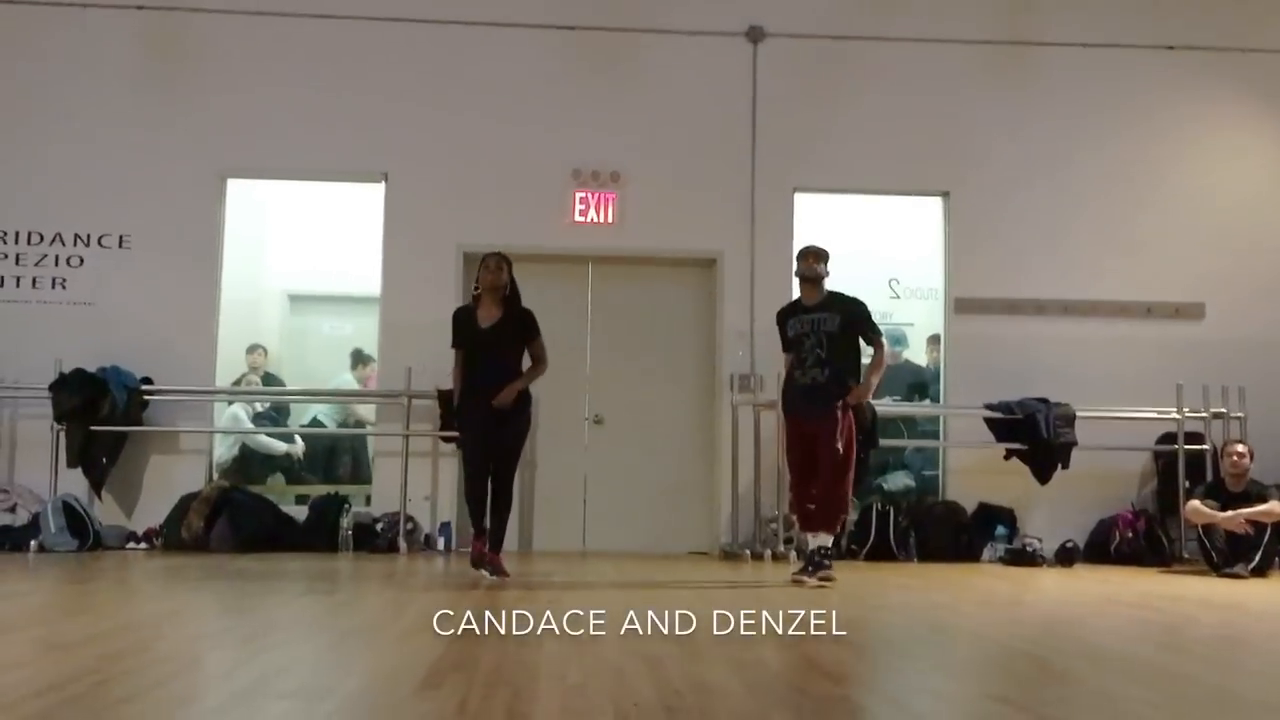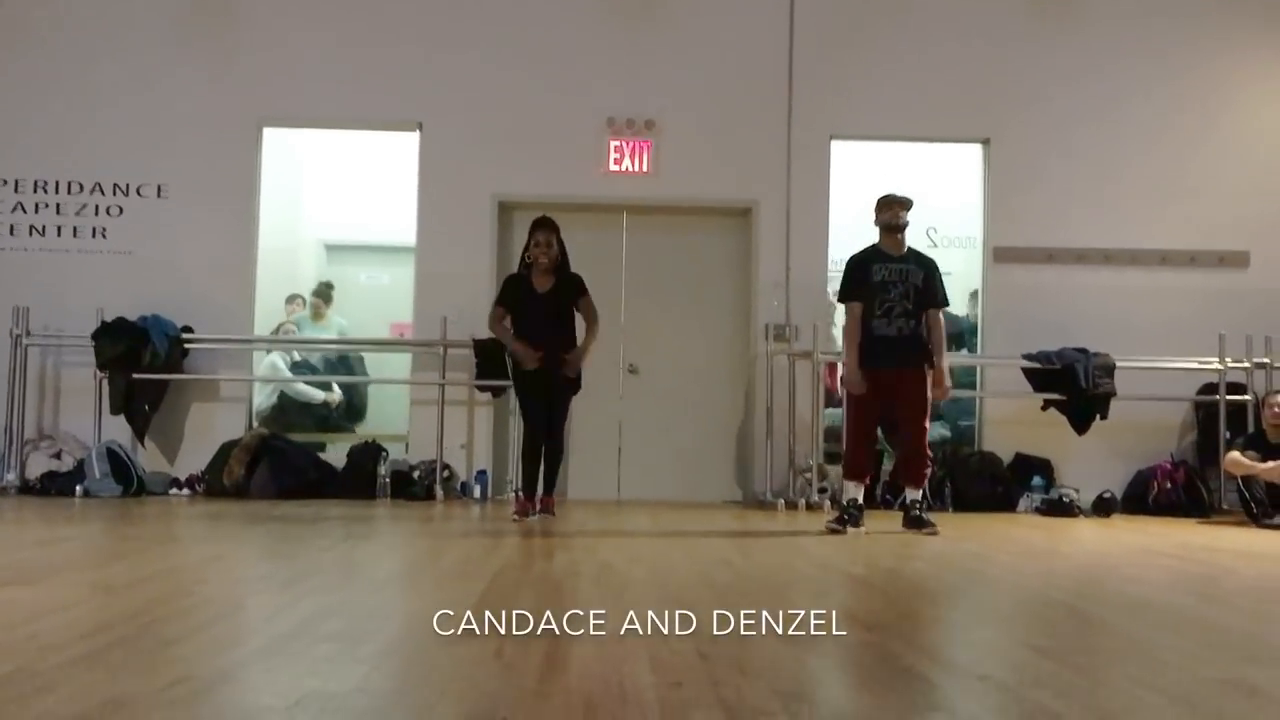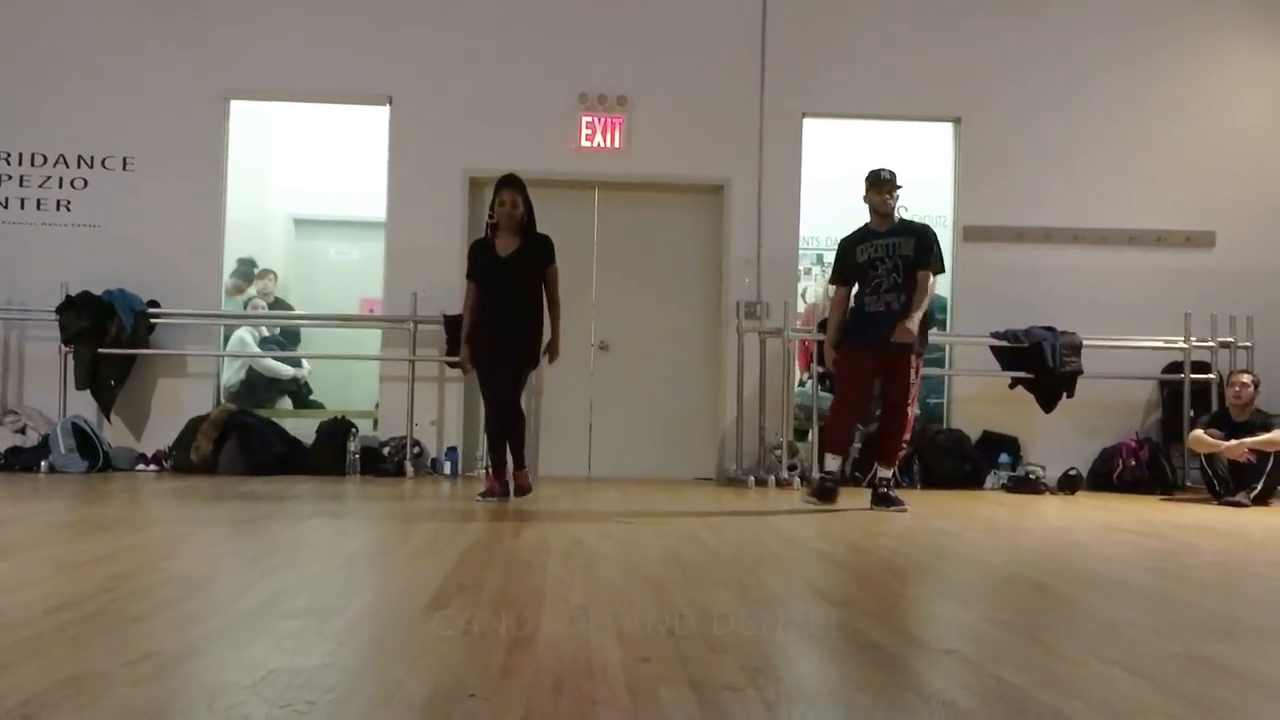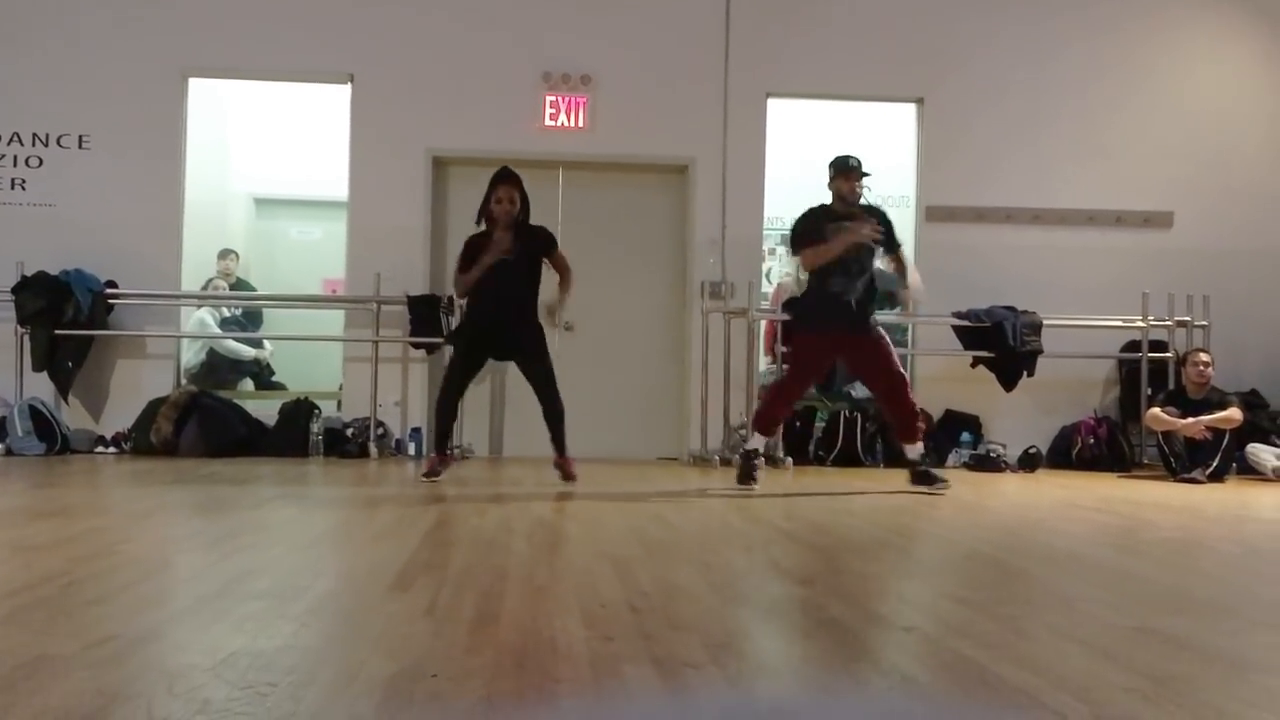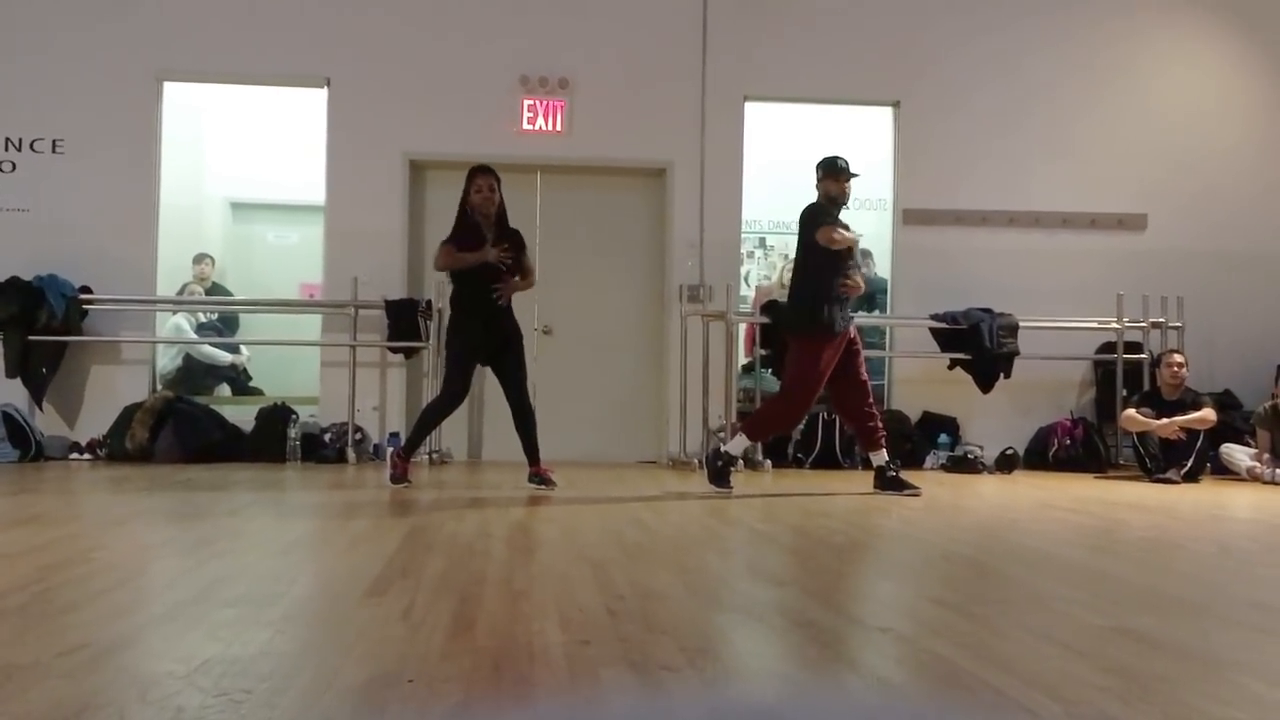
dt=1s
person 1, frame 1
left shoulder: (849, 308)
right shoulder: (786, 315)
left elbow: (879, 346)
left wrist: (870, 381)
right wrist: (788, 395)
left hip: (836, 405)
right hip: (797, 409)
left knee: (834, 477)
right knee: (802, 483)
left ankle: (824, 551)
right ankle: (813, 552)
person 1, frame 2
left shoulder: (925, 265)
right shoulder: (860, 263)
left elbow: (935, 318)
right elbow: (852, 316)
left wrist: (941, 367)
right wrist: (851, 363)
left hip: (913, 363)
right hip: (869, 363)
left knee: (915, 437)
right knee: (859, 435)
left ankle: (914, 508)
right ankle: (852, 506)
person 1, frame 3
left shoulder: (920, 235)
right shoulder: (851, 244)
left elbow: (926, 282)
right elbow: (840, 296)
left wrist: (914, 319)
right wrist: (830, 343)
left hip: (903, 339)
right hip: (859, 338)
left knee: (898, 414)
right knee: (845, 405)
left ankle: (882, 485)
right ankle: (830, 477)
person 1, frame 4
left shoulder: (873, 218)
right shoulder: (813, 219)
left elbow: (897, 257)
right elbow: (808, 262)
left wrist: (909, 284)
right wrist: (848, 238)
left hip: (858, 323)
right hip: (815, 322)
left knee: (895, 386)
right knee: (789, 387)
left ankle: (917, 464)
right ankle: (751, 455)
person 1, frame 5
left shoulder: (839, 224)
right shoulder: (814, 215)
right elbow: (830, 239)
left wrist: (857, 284)
right wrist: (852, 238)
left hip: (840, 325)
right hip: (812, 327)
left knee: (859, 399)
right knee: (793, 401)
left ankle: (884, 471)
right ankle: (723, 457)
person 2, frame 1
left shoulder: (522, 318)
right shoulder: (462, 317)
left elbow: (540, 362)
right elbow: (460, 366)
left wrist: (517, 386)
right wrist: (457, 406)
left hip: (512, 410)
right hip: (473, 409)
left knee: (503, 479)
right knee: (474, 476)
left ankle: (494, 553)
right ankle: (479, 537)
person 2, frame 2
left shoulder: (572, 282)
right shoulder: (514, 283)
left elbow: (592, 319)
right elbow: (495, 322)
left wrist: (583, 349)
right wrist: (517, 347)
left hip: (562, 369)
right hip: (527, 369)
left knee: (554, 432)
right knee: (533, 429)
left ankle: (548, 497)
right ankle: (526, 498)
person 2, frame 3
left shoulder: (540, 245)
right shoulder: (479, 249)
left elbow: (552, 293)
right elbow: (472, 298)
left wrist: (554, 336)
right wrist: (465, 341)
left hip: (523, 338)
right hip: (487, 338)
left knee: (509, 402)
right knee: (493, 406)
left ankle: (519, 471)
right ankle: (498, 478)
person 2, frame 4
left shoulder: (536, 236)
right shoulder: (476, 243)
left elbow: (564, 270)
right elbow: (461, 289)
left wrist: (559, 300)
right wrist: (487, 261)
left hip: (522, 328)
right hip: (479, 326)
left knee: (548, 391)
right knee: (451, 389)
left ankle: (562, 458)
right ankle: (440, 456)
person 2, frame 5
left shoulder: (511, 237)
right shoulder: (464, 231)
left elbow: (529, 276)
right elbow: (441, 263)
left wrist: (514, 286)
right wrist: (483, 256)
left hip: (503, 326)
right hip: (467, 325)
left knee: (519, 396)
right knee: (453, 394)
left ankle: (536, 468)
right ankle: (402, 457)
